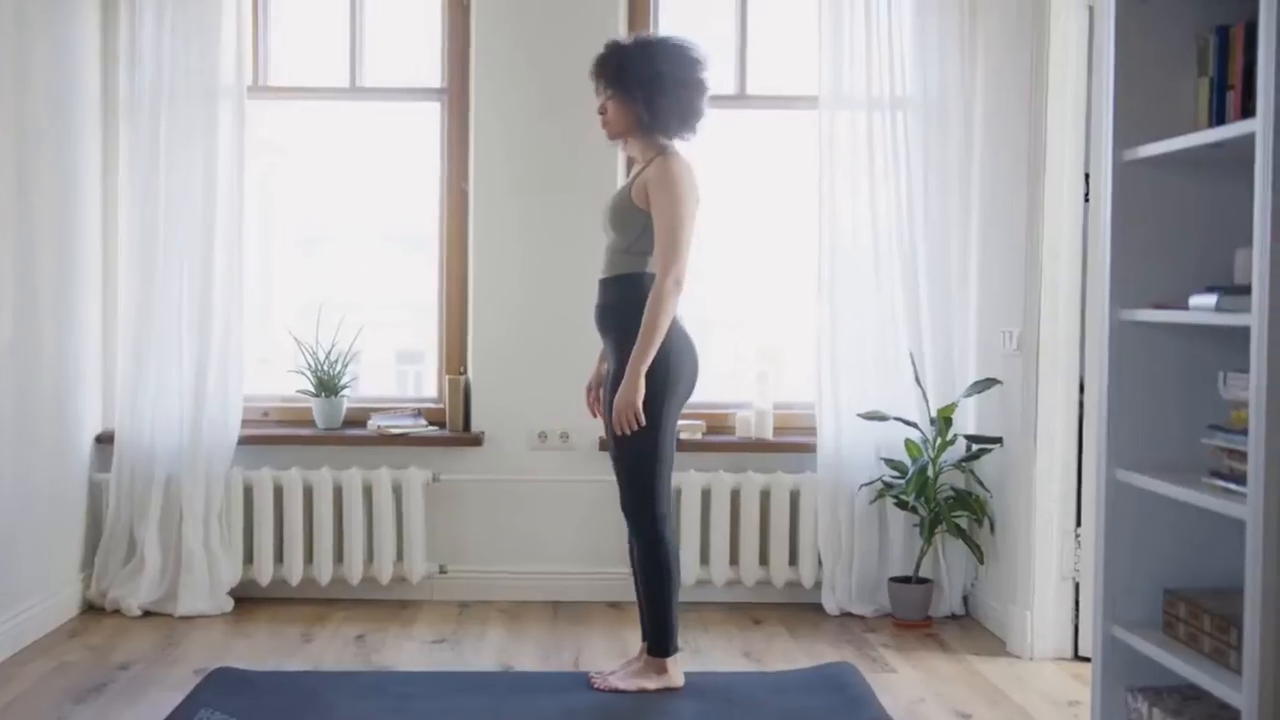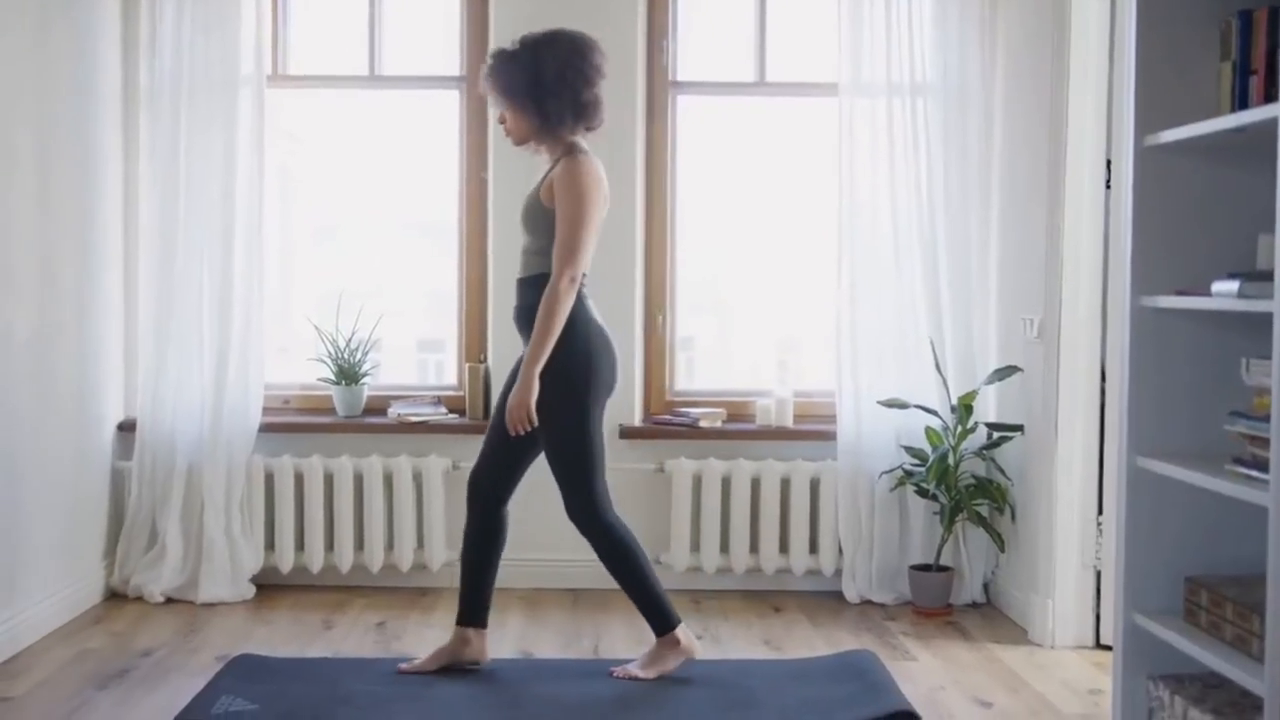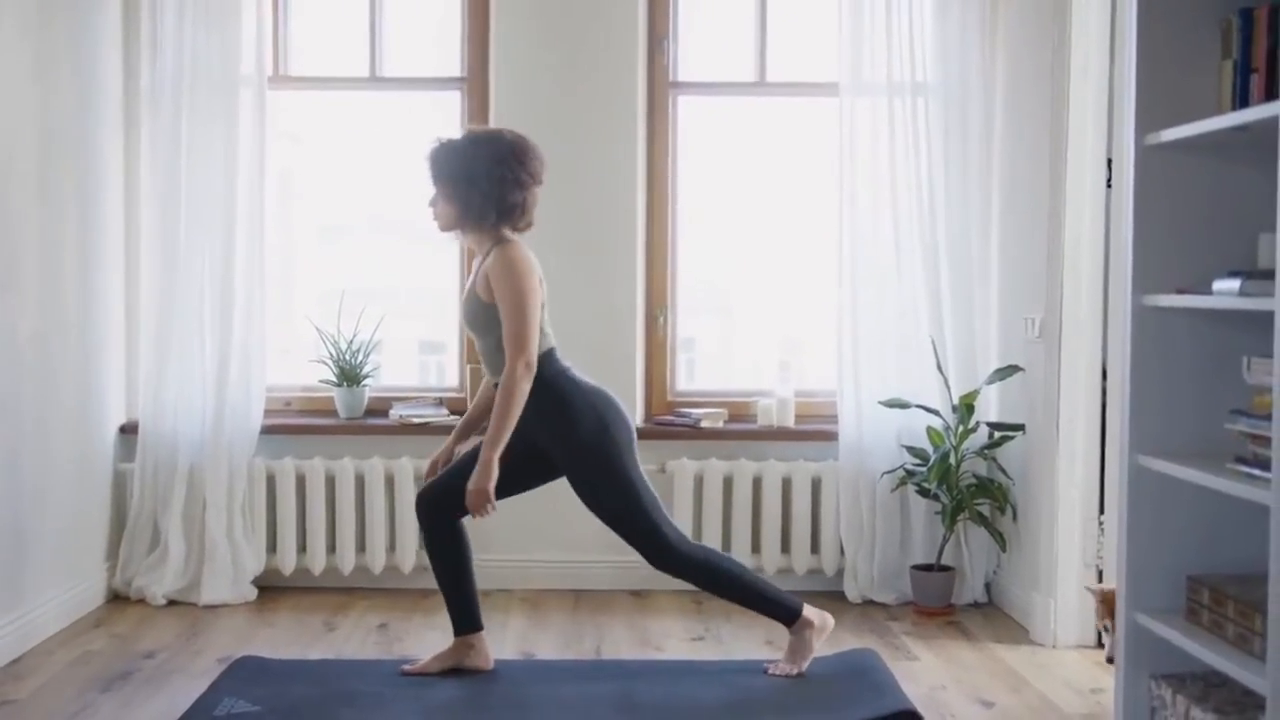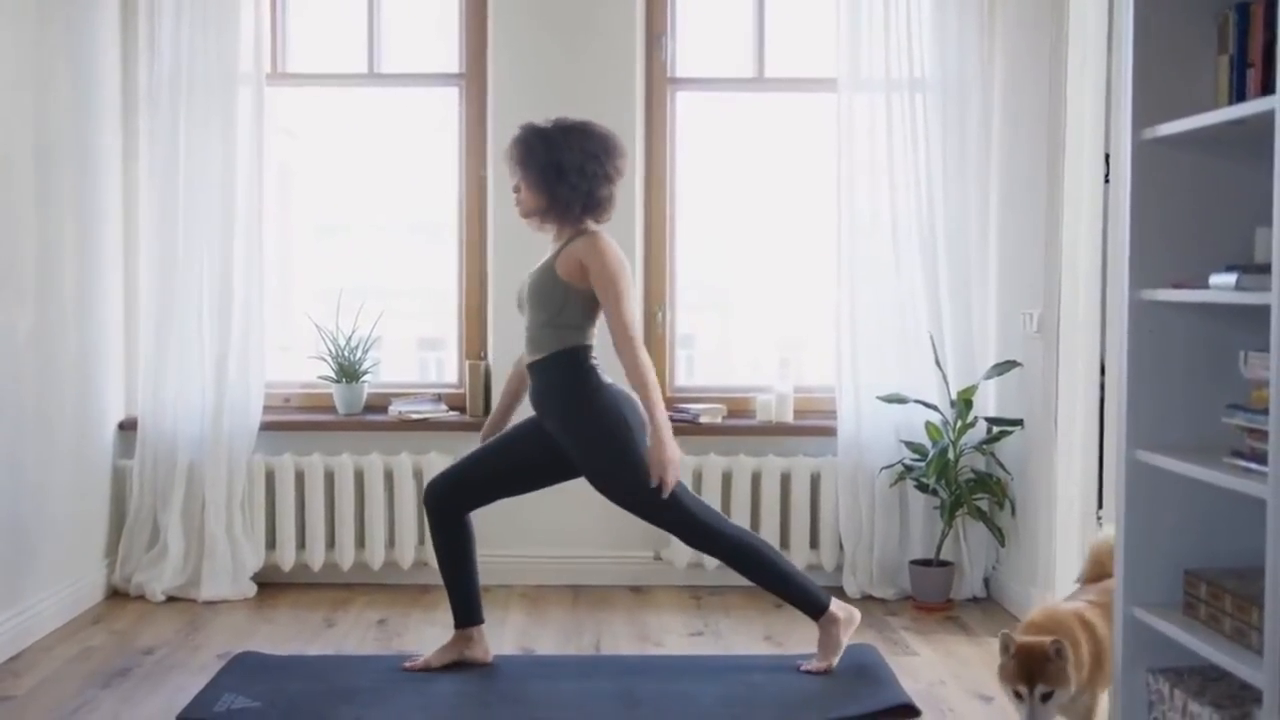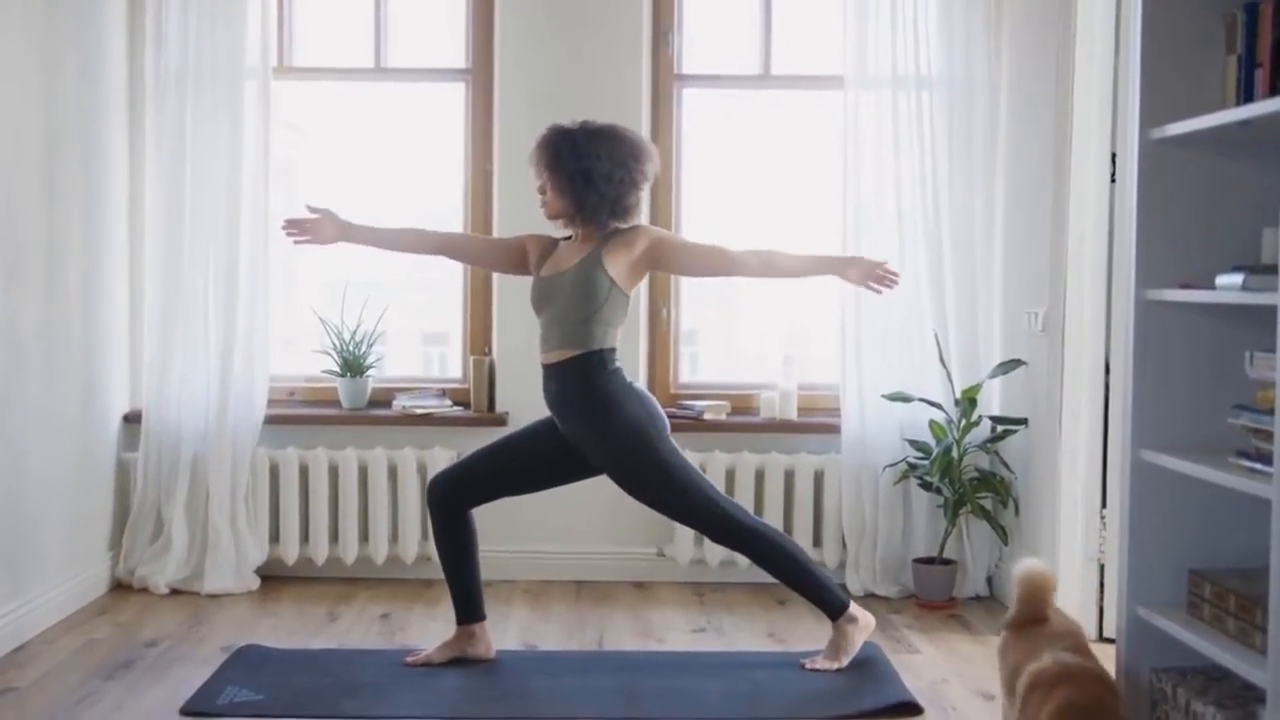
dt=1s
person 1, frame 1
left shoulder: (669, 169)
right shoulder: (643, 169)
left elbow: (669, 279)
left wrist: (635, 372)
right wrist: (605, 364)
left hip: (653, 357)
right hip: (633, 352)
left knee: (646, 510)
right knee: (639, 509)
left ankle: (663, 661)
right ankle: (651, 648)
person 1, frame 2
left shoulder: (578, 171)
right shoulder: (560, 167)
left elbow: (564, 280)
left wrist: (528, 376)
left hip: (569, 355)
right hip: (554, 350)
left knee: (587, 504)
right knee: (485, 488)
left ankle: (671, 637)
right ankle: (468, 638)
person 1, frame 3
left shoulder: (508, 260)
right shoulder: (490, 260)
left elbow: (523, 368)
right elbow: (502, 370)
left wrist: (488, 462)
right wrist: (455, 441)
left hip: (581, 424)
right hip: (547, 424)
left knee: (665, 548)
right knee: (435, 502)
left ankle: (804, 620)
right ankle: (469, 644)
person 1, frame 4
left shoulder: (593, 248)
right shoulder: (559, 255)
left elbow: (630, 343)
right elbow: (534, 355)
left wrist: (660, 431)
right wrist: (489, 431)
left hip: (596, 419)
right hip: (559, 422)
left knee: (700, 526)
right knee: (444, 495)
left ankle: (831, 614)
right ankle: (469, 638)
person 1, frame 5
left shoulder: (634, 244)
right shoulder: (540, 251)
left elbow: (740, 261)
right elbow: (441, 243)
left wrist: (837, 265)
right wrist: (347, 231)
left hip: (615, 415)
right hip: (571, 422)
left knee: (723, 520)
right knee: (448, 491)
left ankle: (848, 616)
right ankle: (472, 634)
